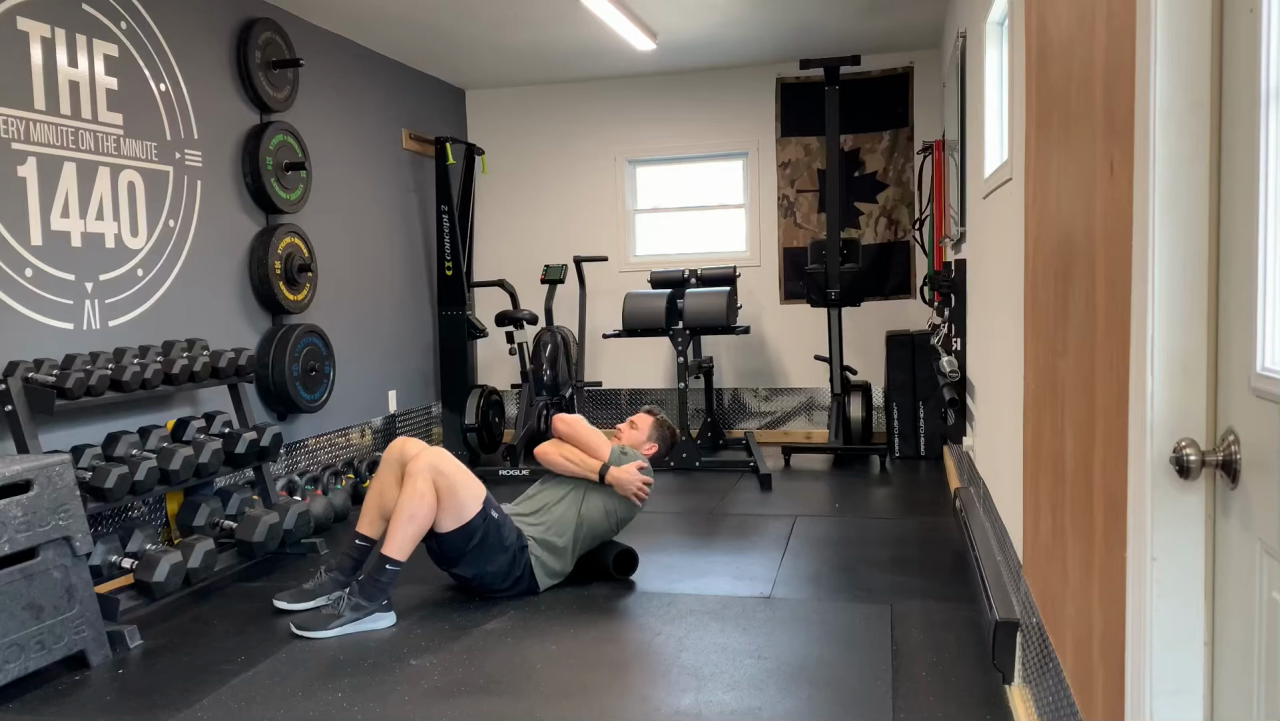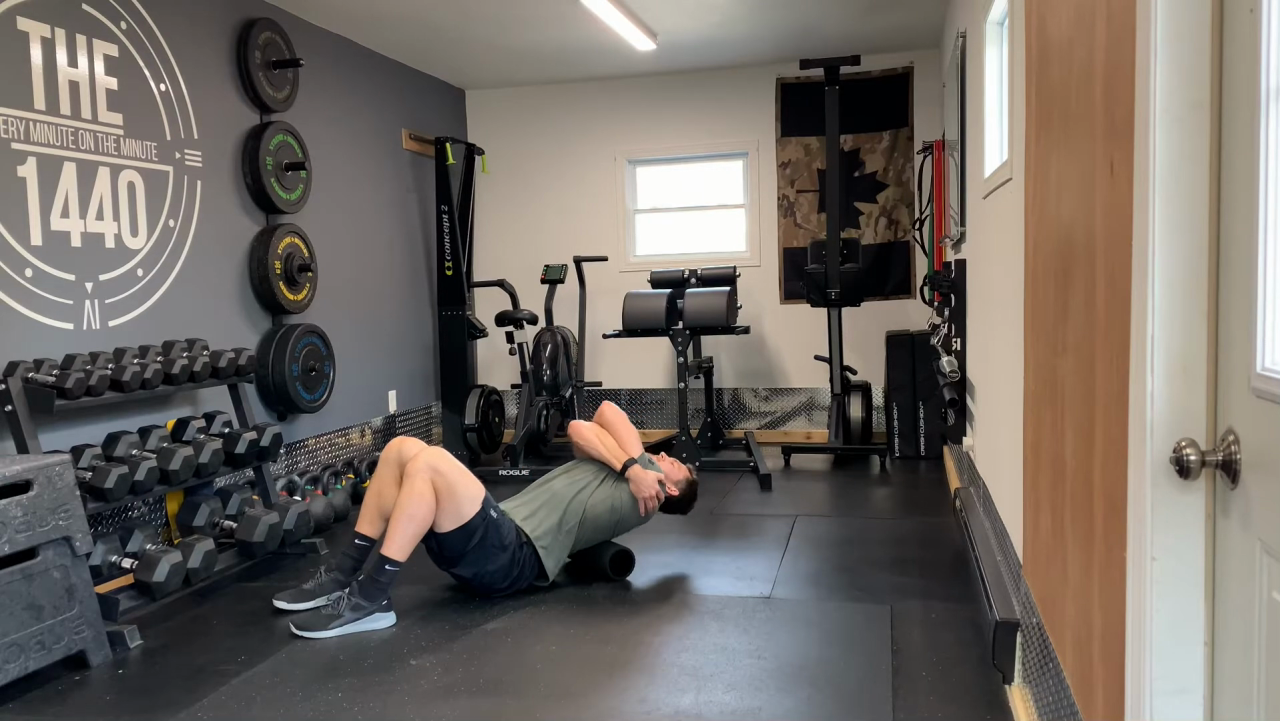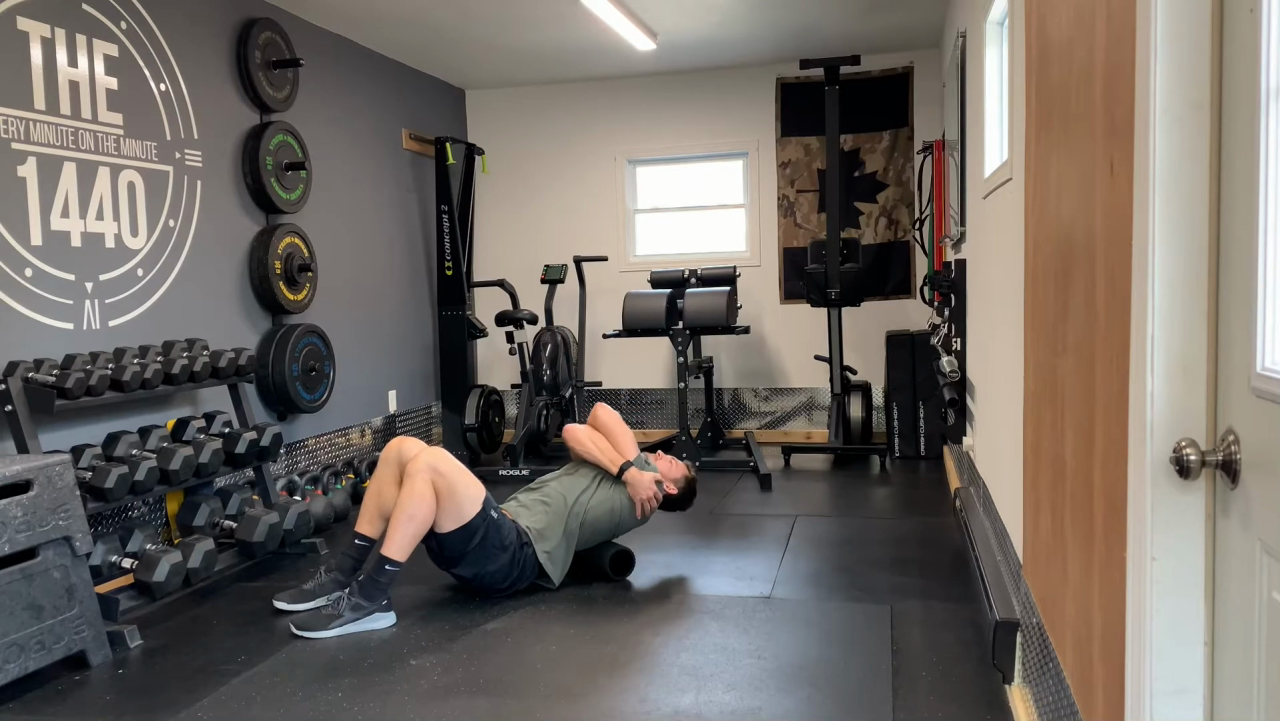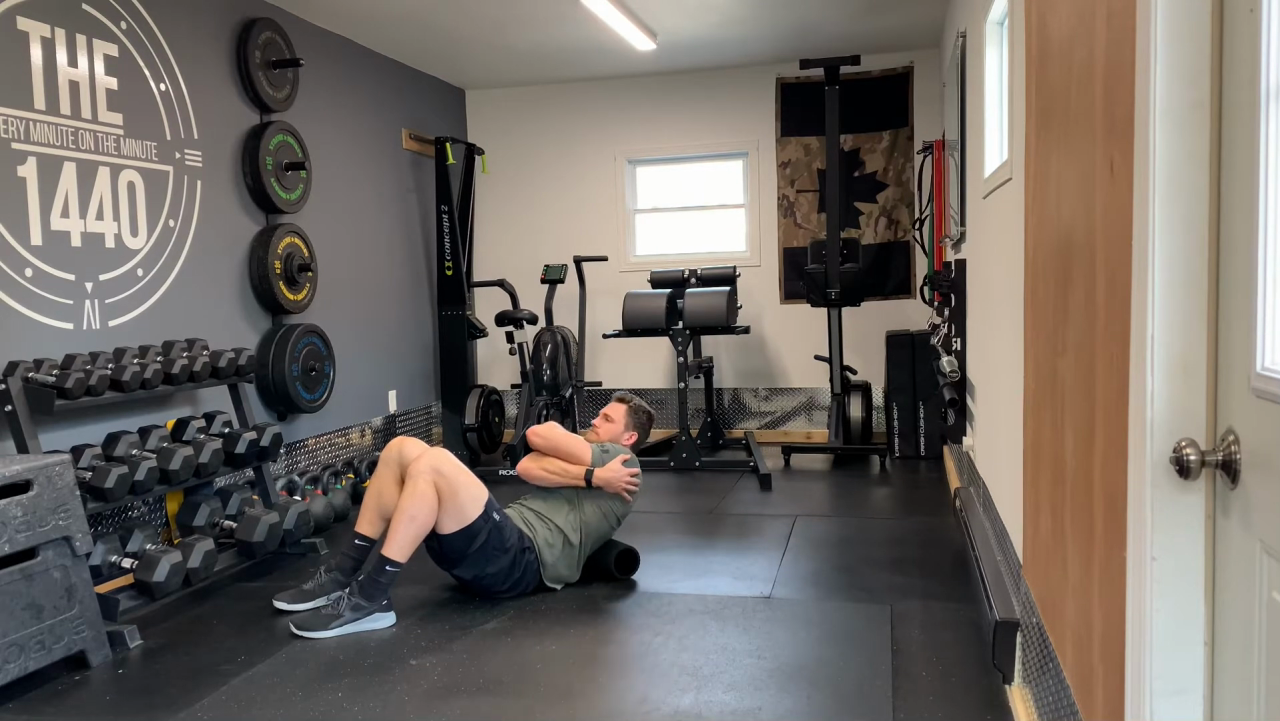
dt=1s
person 1, frame 1
left shoulder: (636, 470)
right shoulder: (606, 468)
left elbow: (563, 423)
right elbow: (545, 452)
right wrist: (606, 473)
left hip: (513, 560)
right hip: (493, 545)
left knee: (430, 461)
right knee: (404, 449)
left ankle: (371, 599)
right ankle: (345, 573)
person 1, frame 2
left shoulder: (643, 486)
right shoulder: (617, 469)
right elbow: (578, 429)
right wrist: (625, 461)
left hip: (508, 557)
right hip: (493, 536)
left knee: (429, 462)
right knee: (403, 448)
left ankle: (370, 599)
right ankle: (345, 572)
person 1, frame 3
left shoulder: (641, 485)
right shoulder: (622, 472)
right elbow: (574, 432)
right wrist: (624, 466)
left hip: (510, 555)
right hip: (493, 536)
left knee: (430, 462)
right knee: (402, 448)
left ankle: (370, 599)
right ankle: (344, 573)
person 1, frame 4
left shoulder: (622, 463)
right shoulder: (599, 468)
left elbow: (539, 435)
right elbow: (528, 468)
right wrist: (592, 476)
left hip: (515, 560)
right hip: (493, 543)
left knee: (432, 463)
right knee: (404, 449)
left ankle: (369, 599)
right ankle: (343, 573)
